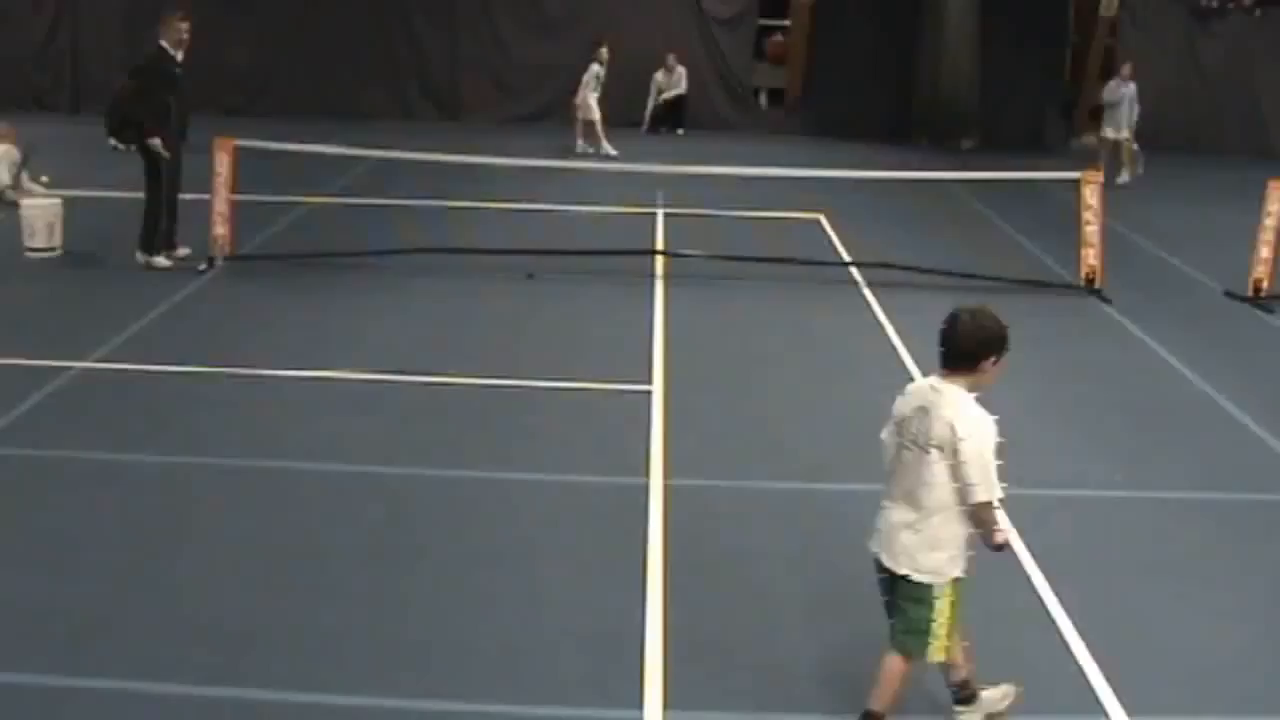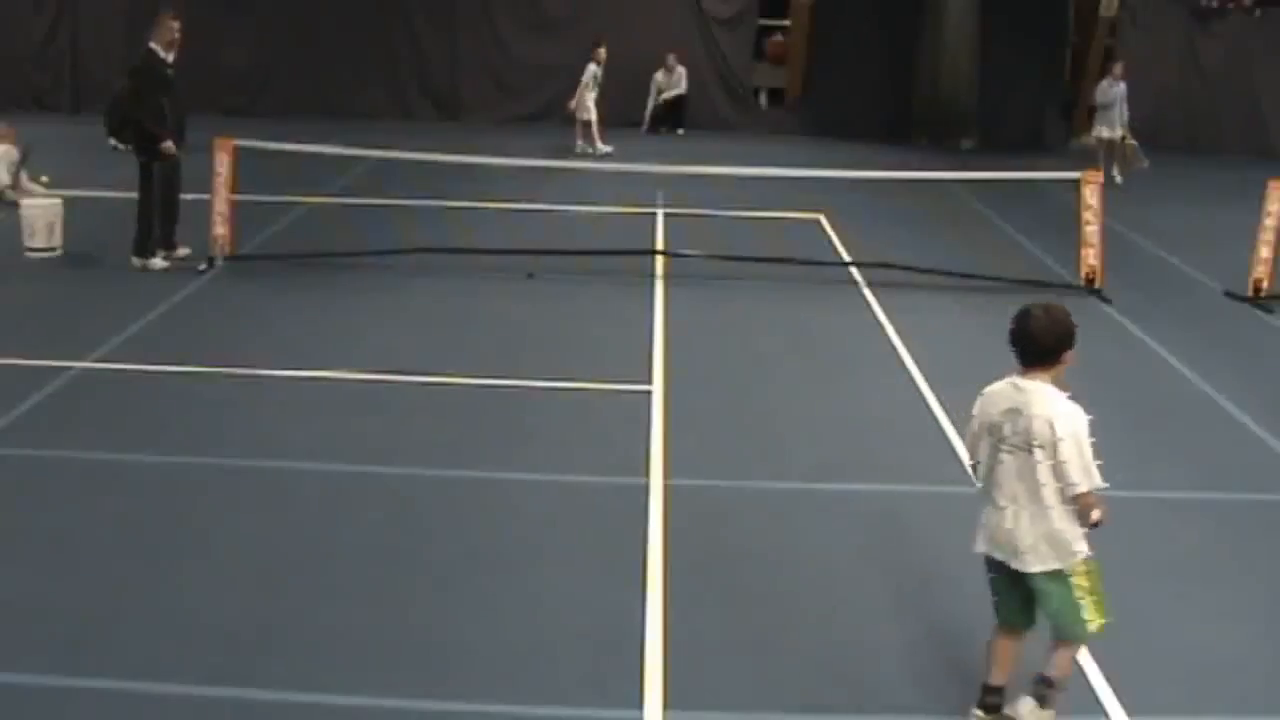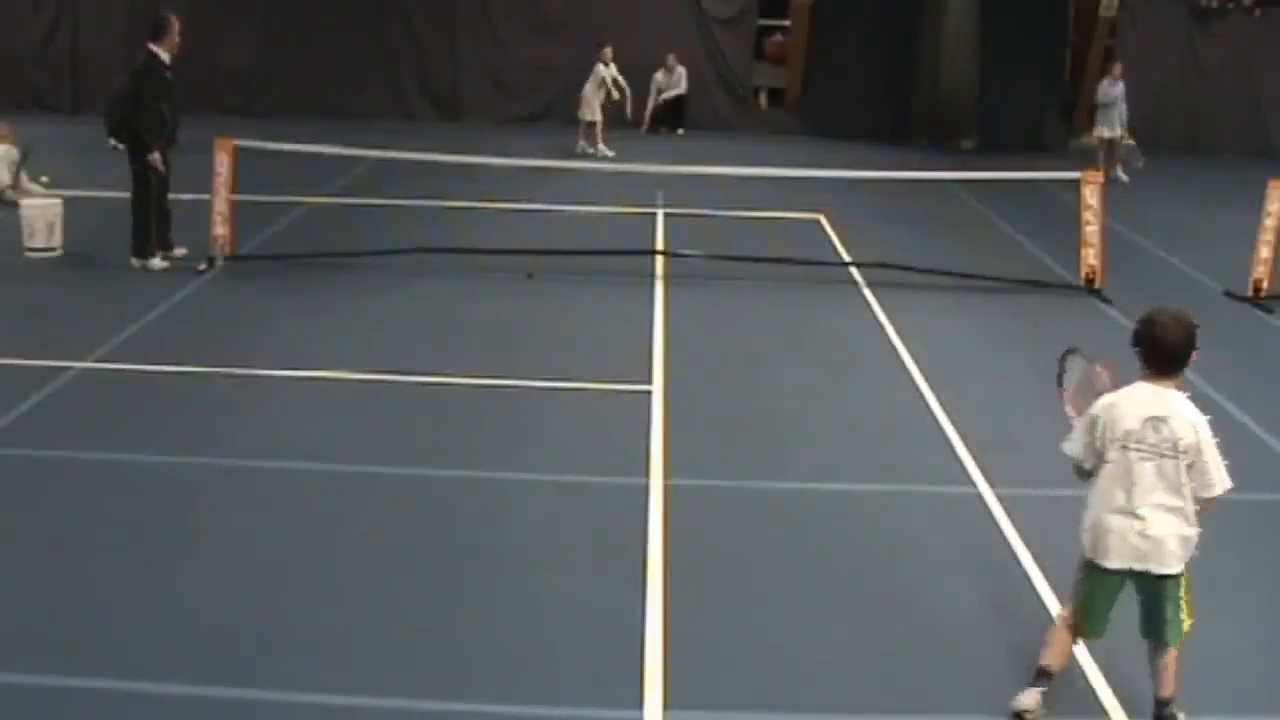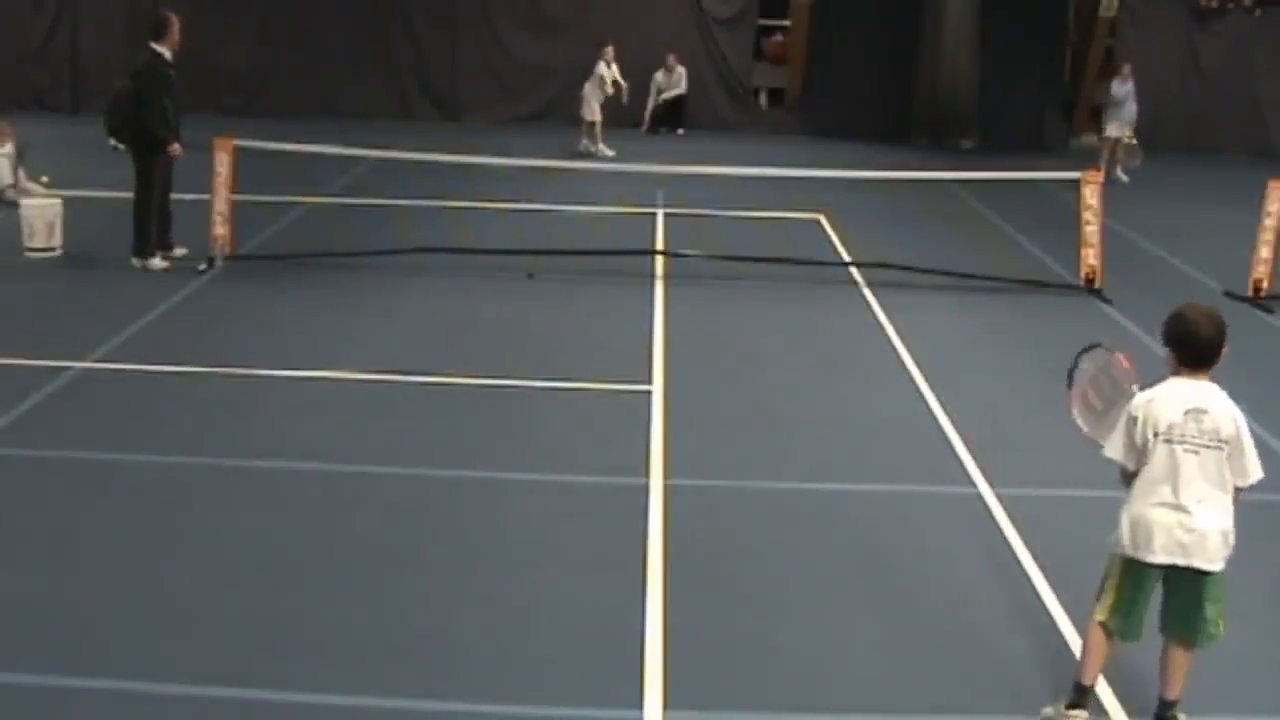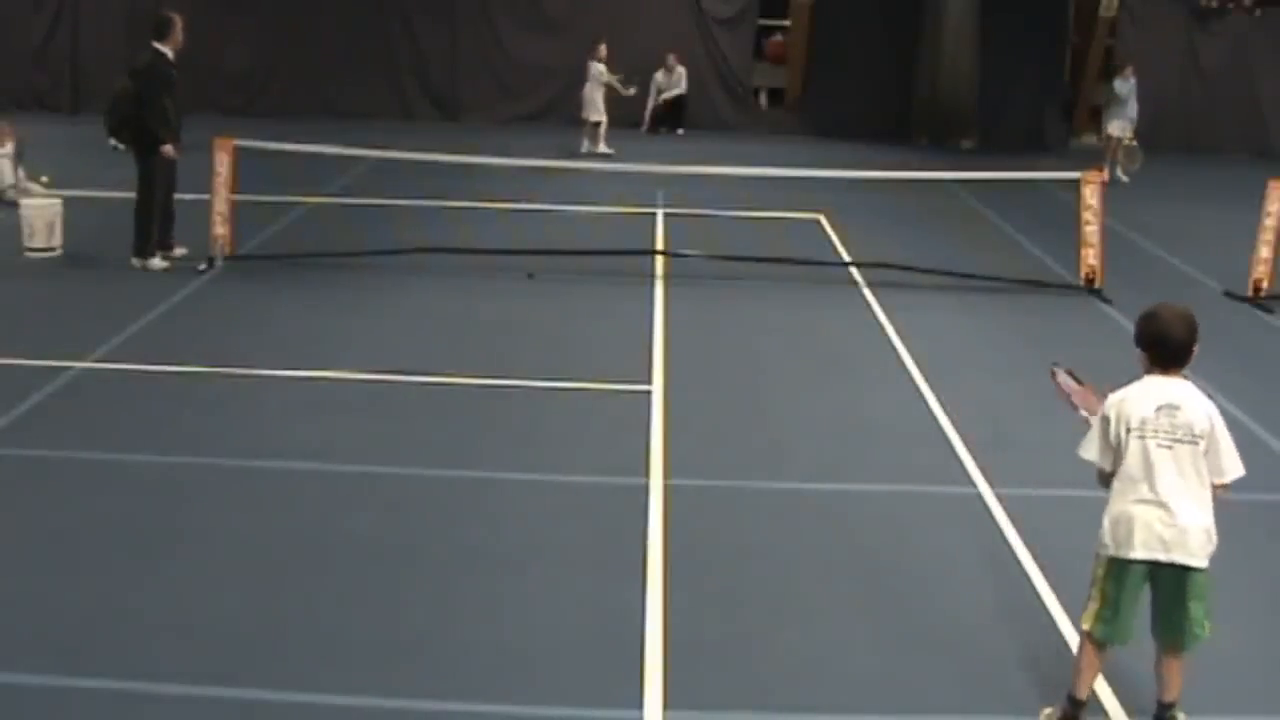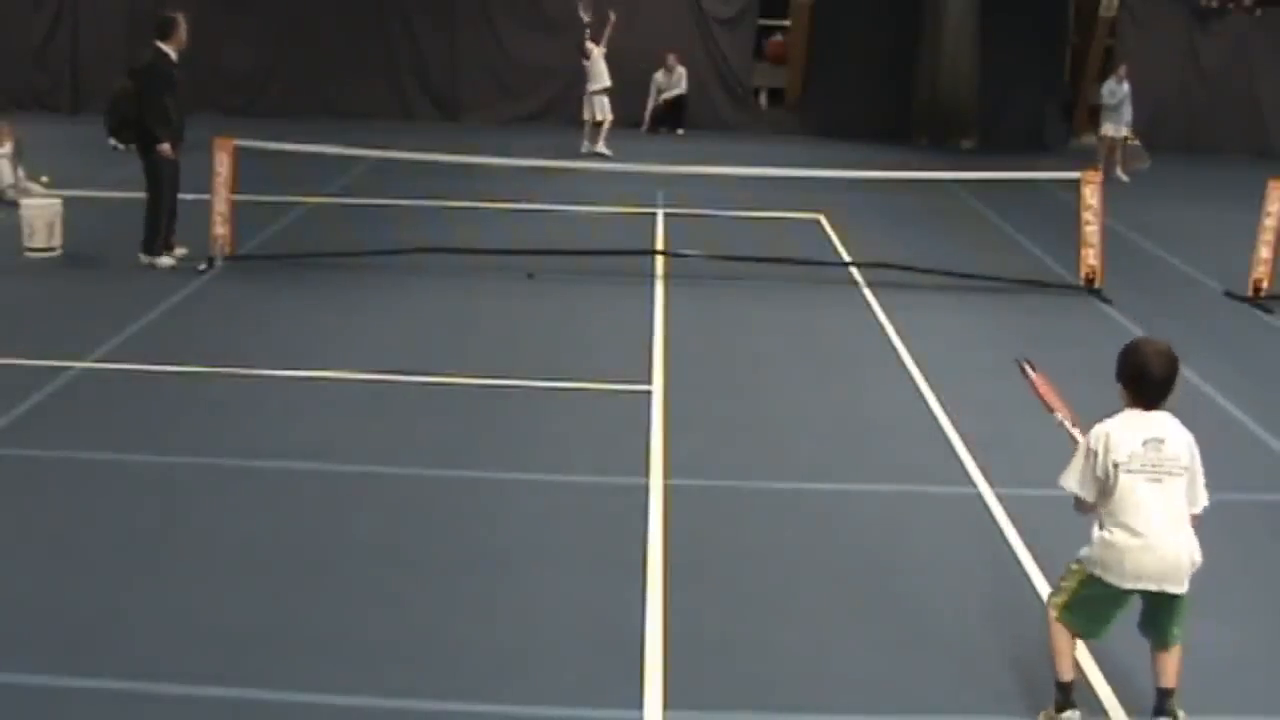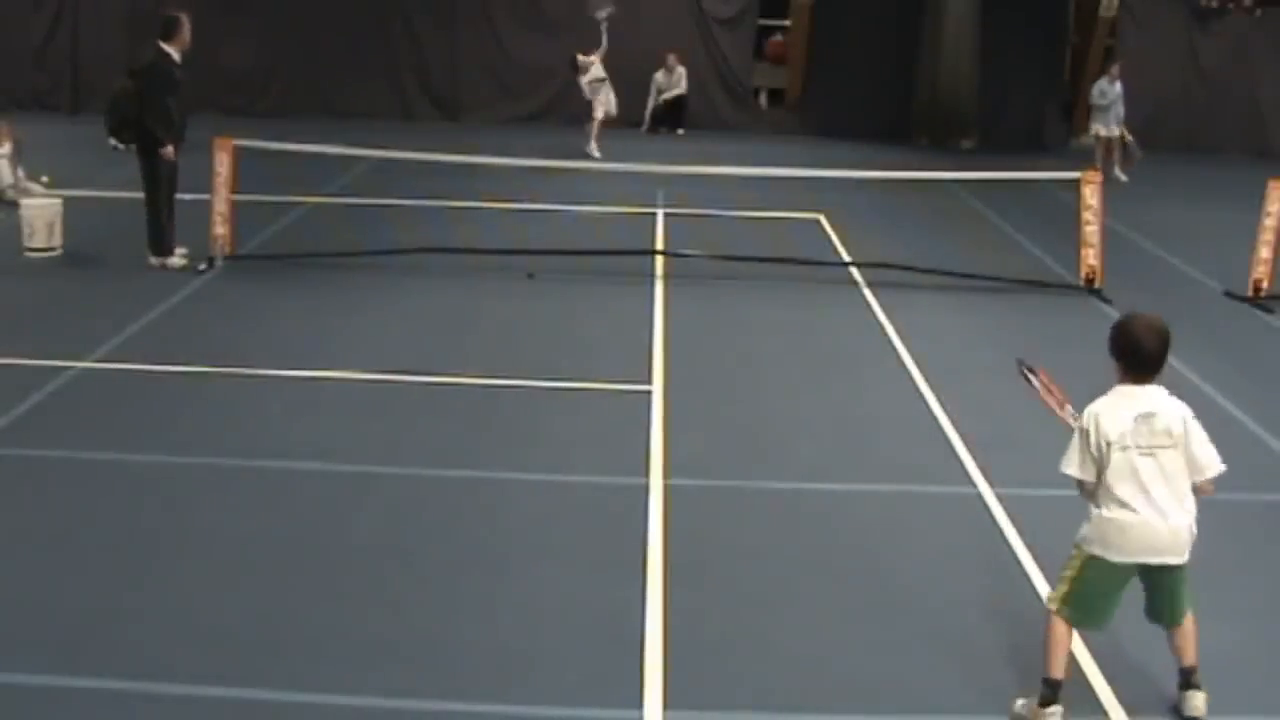
dt=0.4s
person 1, frame 1
left shoulder: (910, 395)
right shoulder: (972, 421)
right elbow: (979, 502)
right wrist: (994, 533)
left hip: (894, 536)
right hip: (932, 550)
left knee: (939, 626)
right knee: (910, 645)
person 1, frame 2
left shoulder: (989, 398)
right shoulder: (1065, 415)
left elbow: (977, 466)
right elbow: (1083, 497)
right wrist: (1093, 514)
left hip: (998, 534)
right hip: (1052, 542)
left knee: (1011, 623)
right knee: (1080, 628)
person 1, frame 3
left shoulder: (1108, 407)
right shoulder: (1193, 421)
left elbow: (1083, 469)
right elbow: (1206, 497)
left hip: (1107, 535)
right hip: (1166, 544)
left knee: (1074, 620)
right knee: (1165, 635)
person 1, frame 4
left shoulder: (1146, 403)
right shoulder: (1230, 413)
left elbow: (1127, 474)
right elbow: (1237, 488)
left hip: (1146, 530)
right hip: (1204, 539)
left knee: (1106, 619)
right knee: (1182, 634)
person 1, frame 5
left shoulder: (1120, 402)
right shoulder: (1205, 409)
left elbow: (1104, 475)
right elbow: (1218, 485)
left hip: (1129, 530)
right hip: (1188, 536)
left knee: (1098, 629)
right knee: (1175, 637)
person 1, frame 6
left shoulder: (1105, 434)
right shoulder: (1184, 439)
left elbow: (1083, 504)
right elbow: (1193, 513)
left hip: (1118, 556)
right hip: (1175, 559)
left knee: (1060, 613)
right knee: (1165, 636)
person 1, frame 7
left shoulder: (1098, 413)
right shoulder: (1180, 412)
left elbow: (1087, 487)
right elbow: (1207, 483)
left hip: (1113, 534)
right hip: (1171, 536)
left knee: (1062, 610)
right knee: (1178, 613)
person 2, frame 1
left shoulder: (175, 61)
right shoulder: (153, 62)
right elbow: (136, 100)
right wrist: (149, 134)
left hip: (172, 139)
right hip: (156, 140)
left knee: (170, 193)
right knee: (158, 194)
left ankle: (167, 244)
right ankle: (148, 250)
person 2, frame 2
left shoulder: (167, 62)
right shoulder: (146, 65)
right elbow: (142, 108)
right wrist: (161, 138)
left hip: (170, 140)
right hip: (154, 143)
left knee: (170, 195)
right knee: (151, 197)
left ankle: (167, 244)
right ankle: (143, 253)
person 2, frame 3
left shoulder: (160, 64)
right shoulder: (148, 68)
right elbow: (142, 112)
right wrist: (150, 148)
left hip: (159, 143)
right hip: (147, 147)
left knee: (160, 195)
right knee: (146, 197)
left ankle: (164, 244)
right ankle: (142, 254)
person 2, frame 4
left shoulder: (161, 63)
right shoulder: (151, 66)
right elbow: (150, 110)
left wrist: (170, 139)
right wrist: (168, 140)
left hip: (161, 141)
right hip: (150, 143)
left knee: (162, 195)
right knee: (148, 197)
left ankle: (163, 244)
right ankle: (143, 253)
person 2, frame 5
left shoulder: (163, 62)
right shoulder: (152, 65)
right elbow: (149, 108)
right wrist: (162, 141)
left hip: (165, 140)
right hip: (153, 143)
left knee: (165, 194)
right knee: (150, 196)
left ankle: (164, 244)
right ankle: (143, 253)
person 2, frame 6
left shoulder: (167, 61)
right shoulder: (154, 64)
right elbow: (150, 106)
right wrist: (160, 139)
left hip: (169, 139)
right hip: (156, 142)
left knee: (169, 194)
right knee: (160, 195)
left ankle: (165, 244)
right ankle: (151, 251)
person 2, frame 7
left shoulder: (169, 62)
right shoulder: (157, 65)
right elbow: (152, 108)
right wrist: (163, 142)
left hip: (168, 140)
right hip: (156, 143)
left knee: (167, 195)
right knee: (158, 197)
left ankle: (166, 245)
right ankle: (160, 252)
